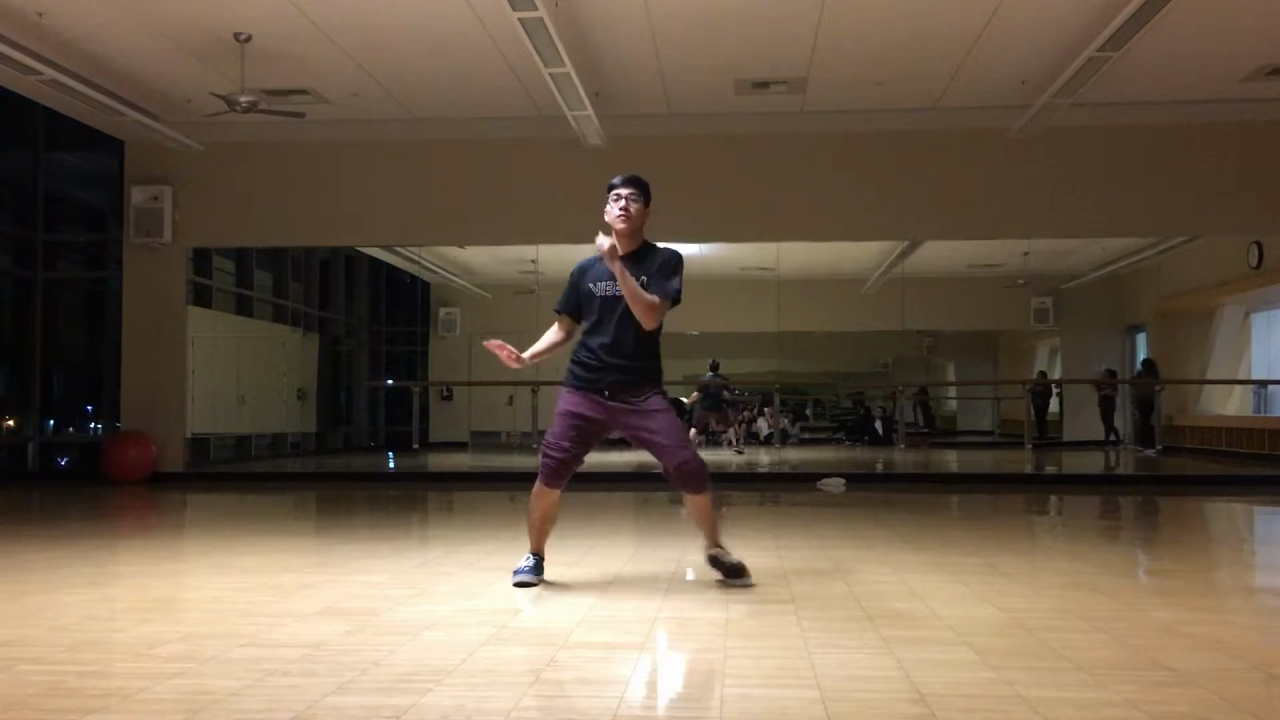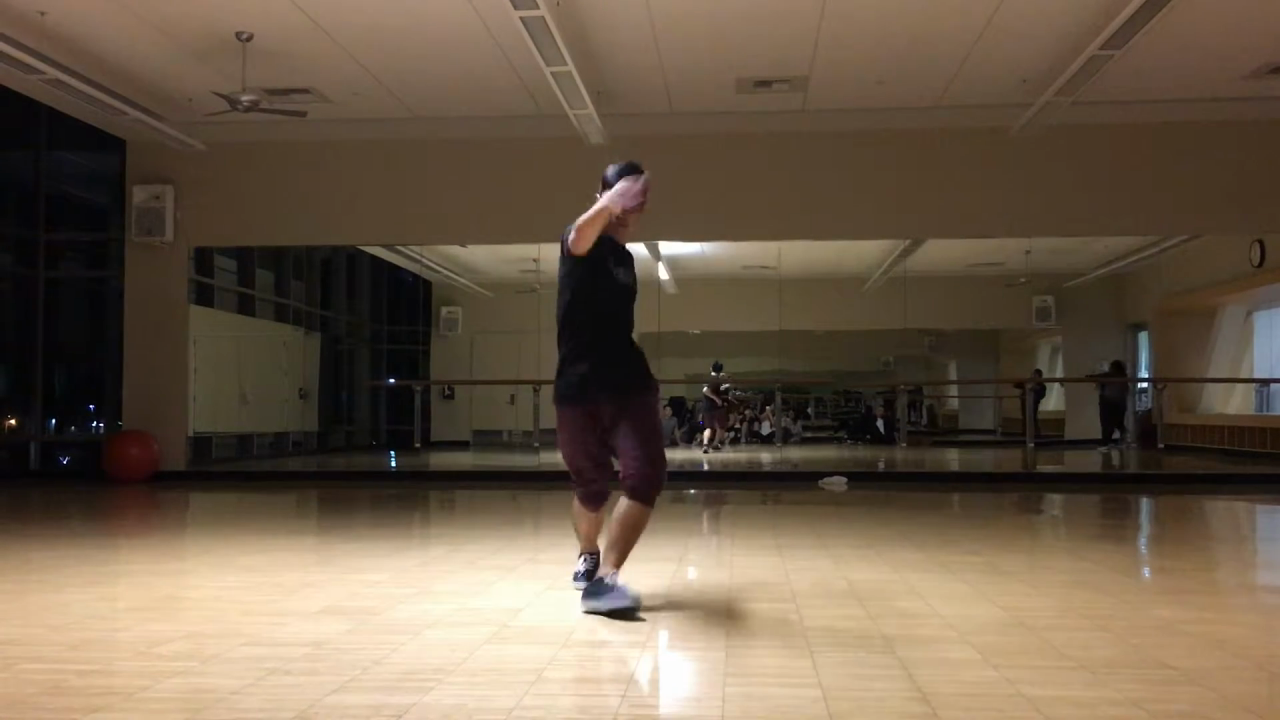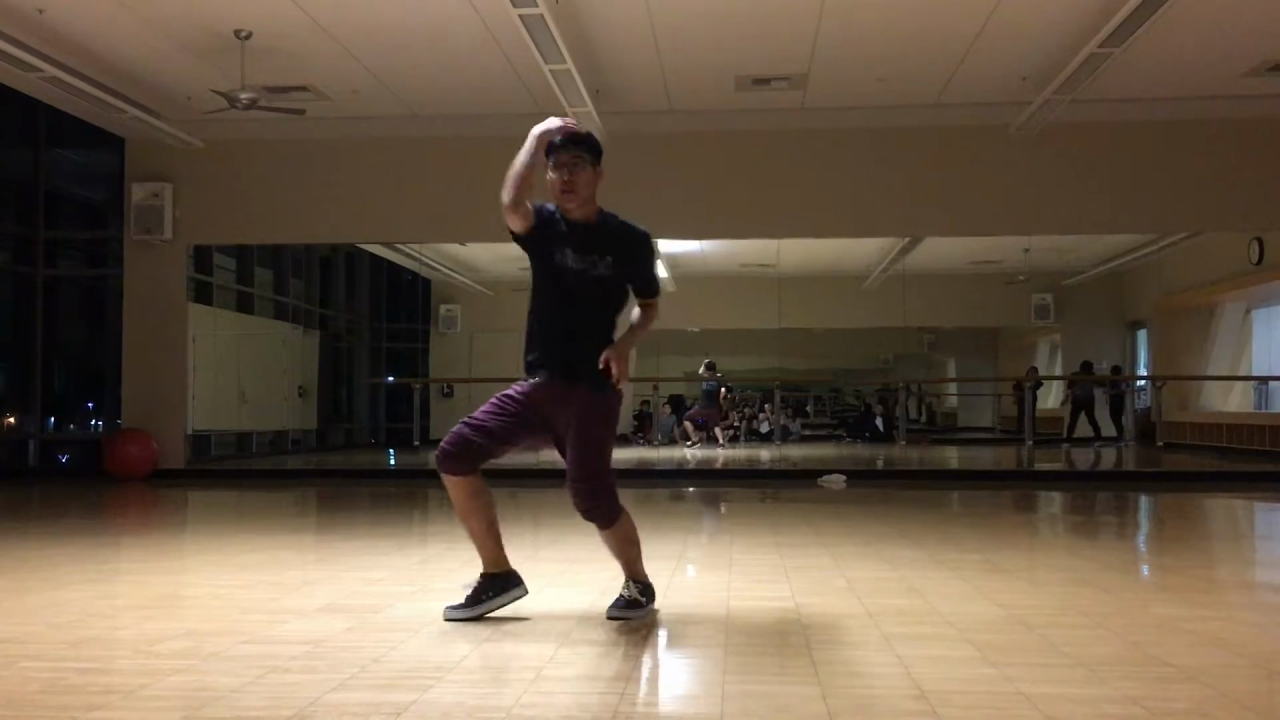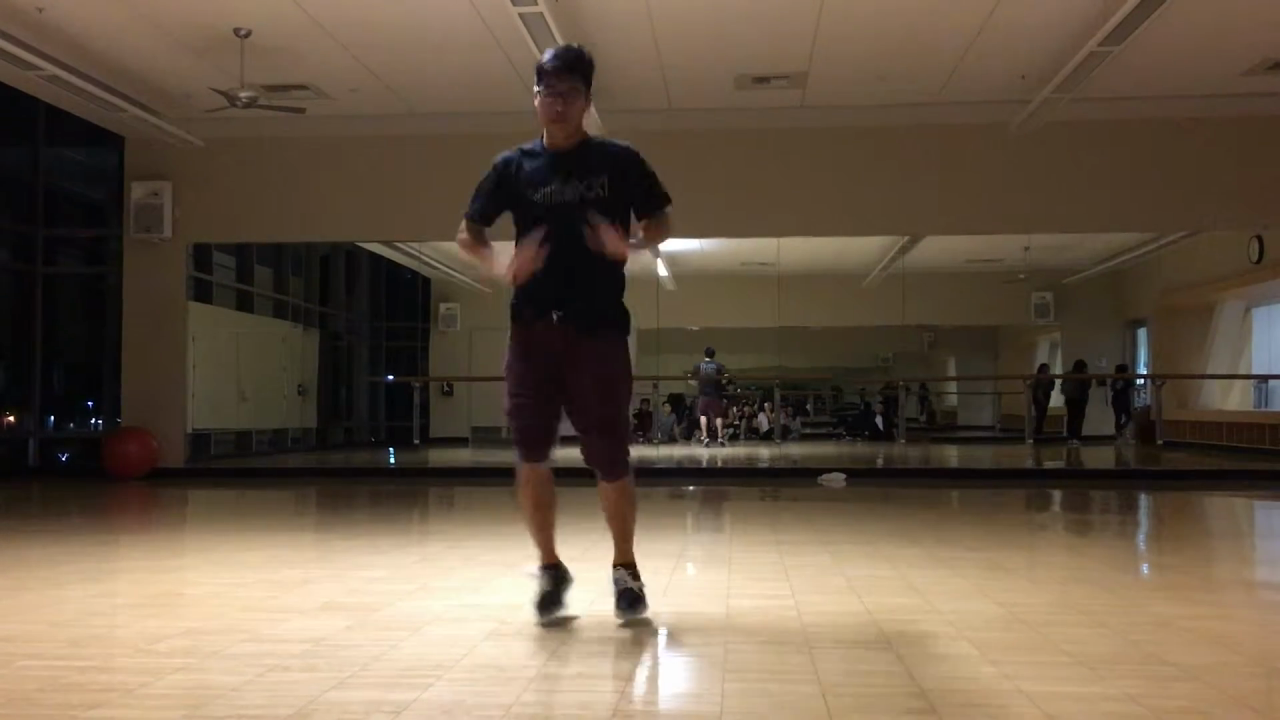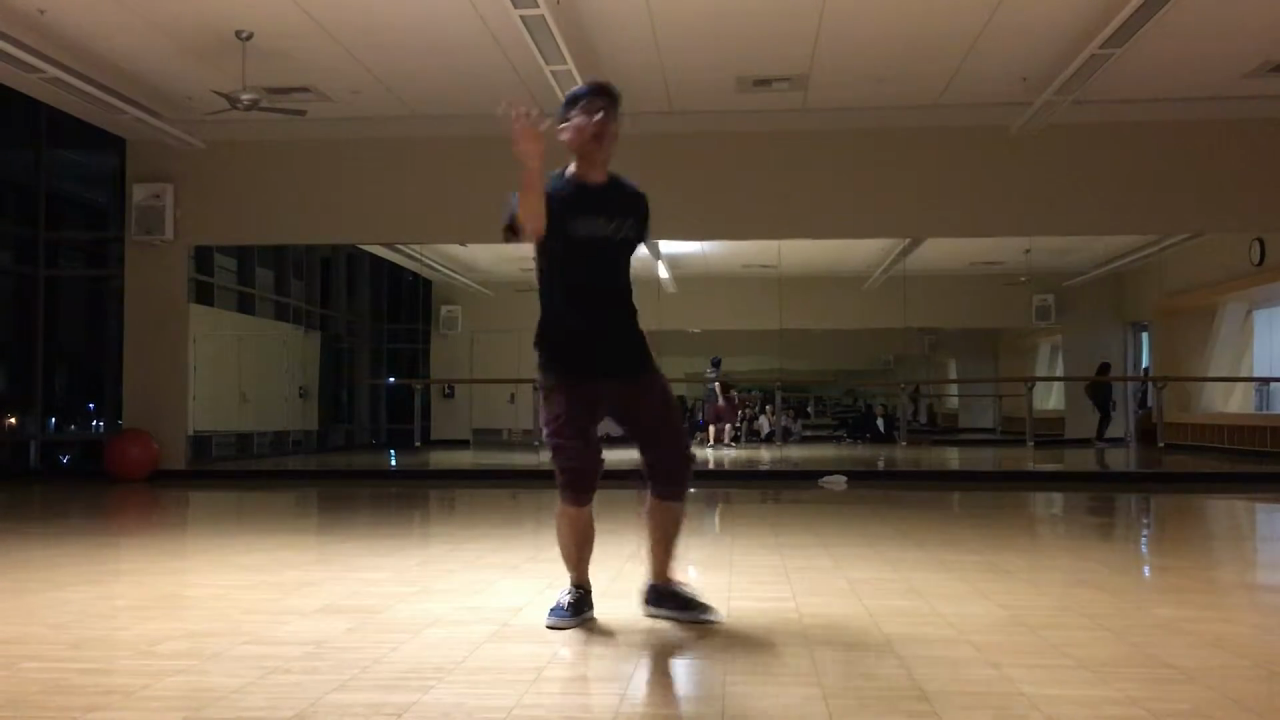
dt=1s
person 1, frame 1
left shoulder: (665, 261)
right shoulder: (585, 269)
left elbow: (651, 318)
right elbow: (564, 327)
left wrist: (618, 268)
right wrist: (526, 356)
left hip: (642, 392)
right hip: (586, 389)
left knee: (689, 468)
right knee: (552, 470)
left ankle: (716, 551)
right ankle: (534, 556)
person 1, frame 2
left shoulder: (624, 257)
right shoulder: (588, 241)
right elbow: (577, 236)
right wrist: (607, 202)
left hip: (632, 385)
right hip: (581, 388)
left knee: (646, 477)
right knee: (592, 490)
left ankle: (605, 578)
right ankle: (588, 555)
person 1, frame 3
left shoulder: (629, 240)
right shoulder: (541, 224)
left elbow: (648, 307)
right elbow: (511, 205)
left wrist: (623, 345)
right wrist: (537, 137)
left hip: (591, 386)
right hip: (537, 381)
left knee: (592, 494)
right knee: (454, 456)
left ankle: (638, 584)
right ankle: (499, 575)
person 1, frame 4
left shoulder: (618, 161)
right shoulder: (511, 167)
left elbow: (662, 224)
right elbow: (468, 235)
left wrist: (629, 244)
right wrist: (504, 267)
left hip: (598, 326)
right hip: (534, 325)
left knee: (607, 451)
right knee: (532, 449)
left ankle: (624, 567)
right ankle: (551, 568)
person 1, frame 5
left shoulder: (633, 202)
right shoulder: (547, 192)
right elbow: (532, 228)
right wrist: (530, 159)
left hip: (629, 361)
right hip: (567, 364)
left knee: (673, 465)
right knee: (576, 481)
left ankle: (662, 585)
right ankle: (578, 589)
